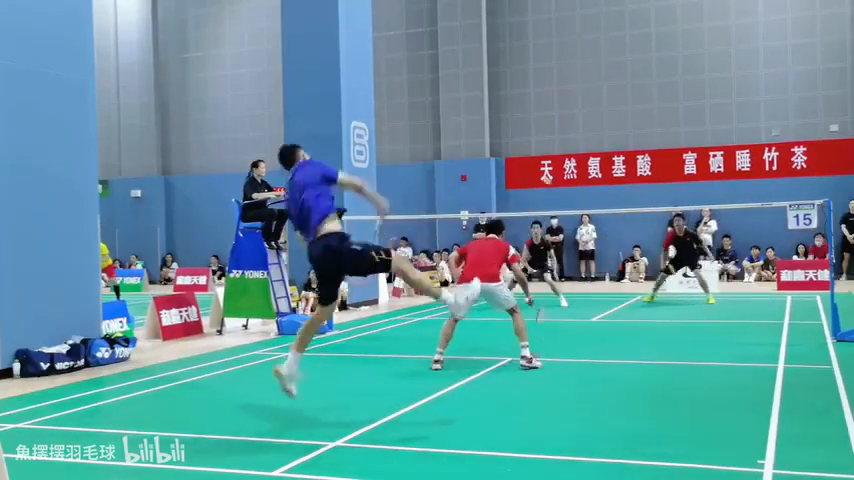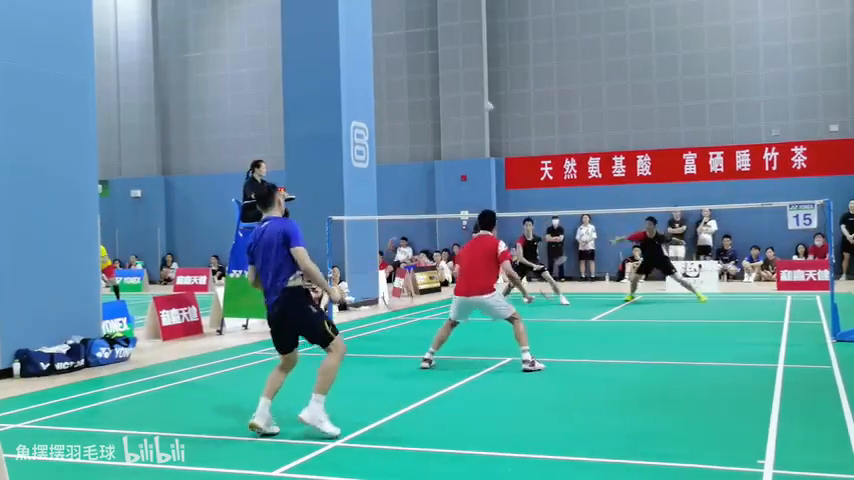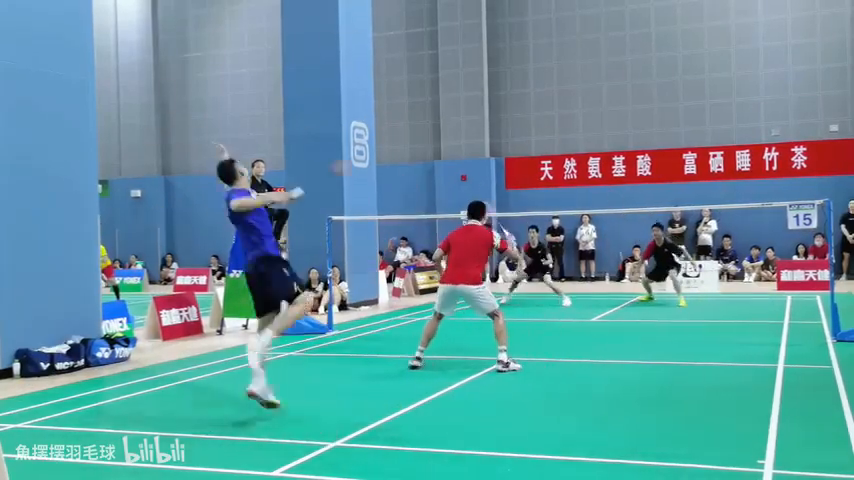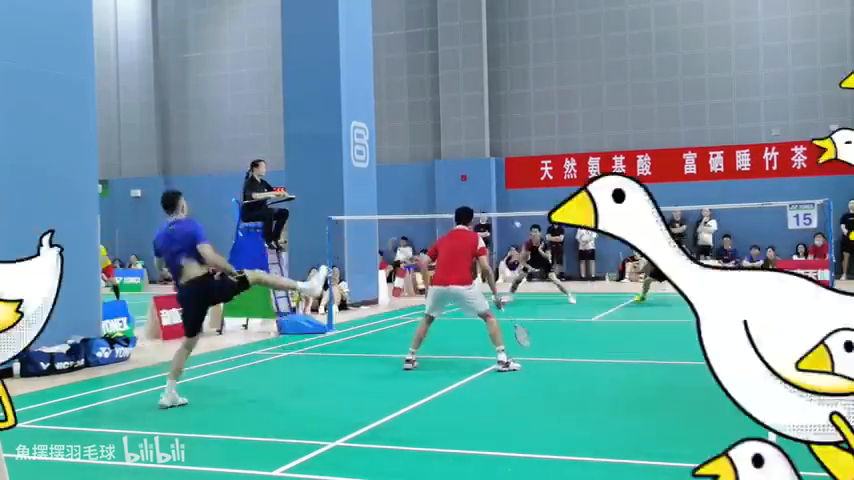
dt=0.5s
person 1, frame 1
left shoulder: (291, 196)
right shoulder: (313, 168)
right elbow: (353, 182)
right wrist: (377, 200)
left hip: (318, 252)
right hip: (334, 245)
left knee: (323, 311)
right knee: (398, 262)
person 1, frame 2
left shoulder: (255, 236)
right shoulder: (288, 226)
left elbow: (253, 280)
right elbow: (304, 263)
right wrist: (330, 290)
left hip: (274, 307)
right hip: (295, 299)
left knee: (287, 362)
right knee: (336, 349)
left ankle: (262, 416)
right ankle: (314, 410)
person 1, frame 3
left shoulder: (237, 194)
right shoulder: (241, 196)
right elbow: (237, 205)
left wrist: (226, 160)
right wrist: (278, 196)
left hip: (256, 267)
right hip: (267, 262)
left knee: (266, 322)
right knee: (299, 305)
right ankle: (261, 343)
person 1, frame 4
left shoulder: (160, 236)
right shoulder: (189, 227)
left elbow: (159, 267)
right elbow: (211, 259)
right wrist: (232, 271)
left hip: (187, 293)
right hip: (201, 285)
left knee: (189, 342)
right knee: (256, 275)
left ankle: (169, 394)
right ankle: (307, 286)
person 2, frame 1
left shoulder: (472, 244)
right shoulder: (506, 247)
left elbow: (452, 258)
right elbow: (518, 274)
left wrist: (458, 280)
right wrist: (528, 295)
left hip: (466, 283)
right hip: (491, 283)
left knee: (453, 319)
right knee: (515, 312)
left ankle: (437, 358)
right ankle: (526, 356)
person 2, frame 2
left shoulder: (467, 246)
right shoulder: (498, 244)
left elbow: (458, 270)
right elbow: (509, 272)
right wrist: (525, 293)
left hip: (461, 294)
right hip: (485, 294)
left knee: (451, 323)
right knee: (516, 319)
left ankle: (428, 358)
right ankle: (527, 360)
person 2, frame 3
left shoulder: (454, 234)
right shoulder: (490, 234)
left elbow: (436, 258)
right elbow: (514, 256)
left wrist: (443, 275)
right wrist: (513, 246)
left hip: (448, 283)
right hip: (473, 285)
left knee: (436, 317)
right knee: (497, 316)
left ankle: (418, 356)
right ankle: (503, 360)
person 2, frame 4
left shoulder: (442, 239)
right shoulder: (476, 239)
left elbow: (424, 263)
right elbow: (486, 267)
left wrist: (428, 289)
right wrist: (496, 294)
left hip: (438, 285)
right hip: (462, 285)
left knee: (427, 319)
right knee: (489, 317)
left ankle: (410, 359)
right ankle: (503, 360)
